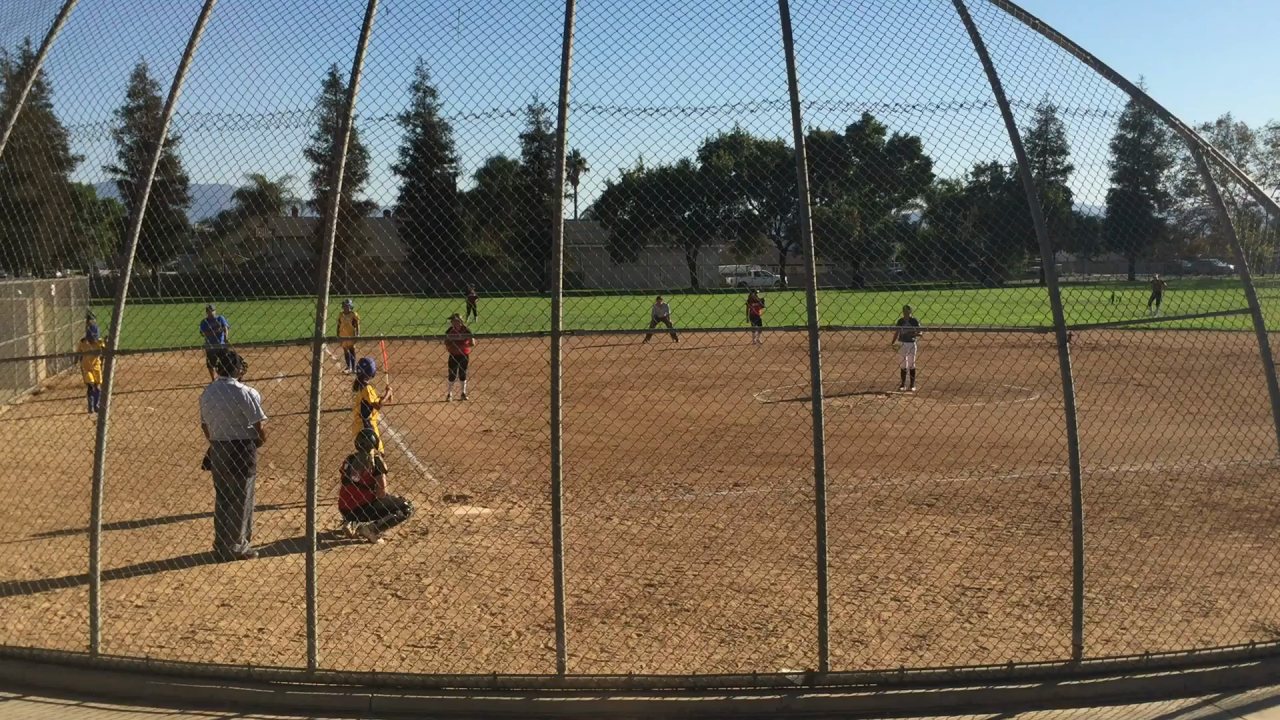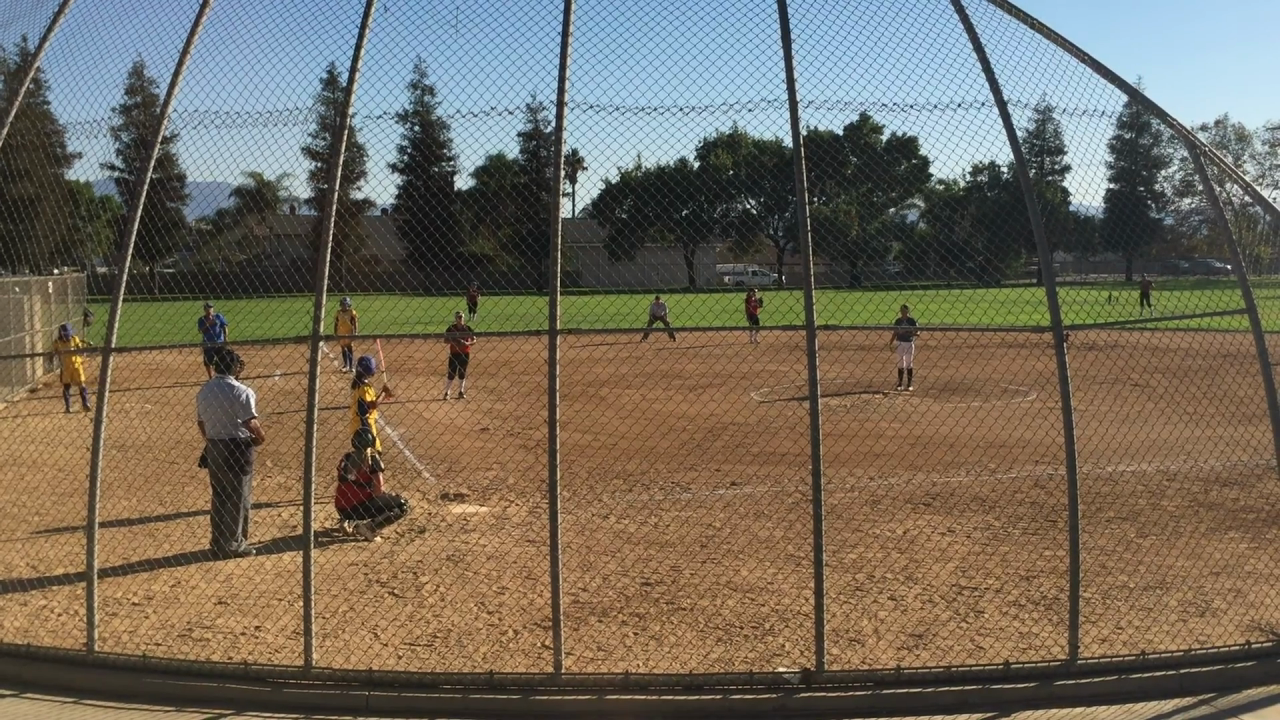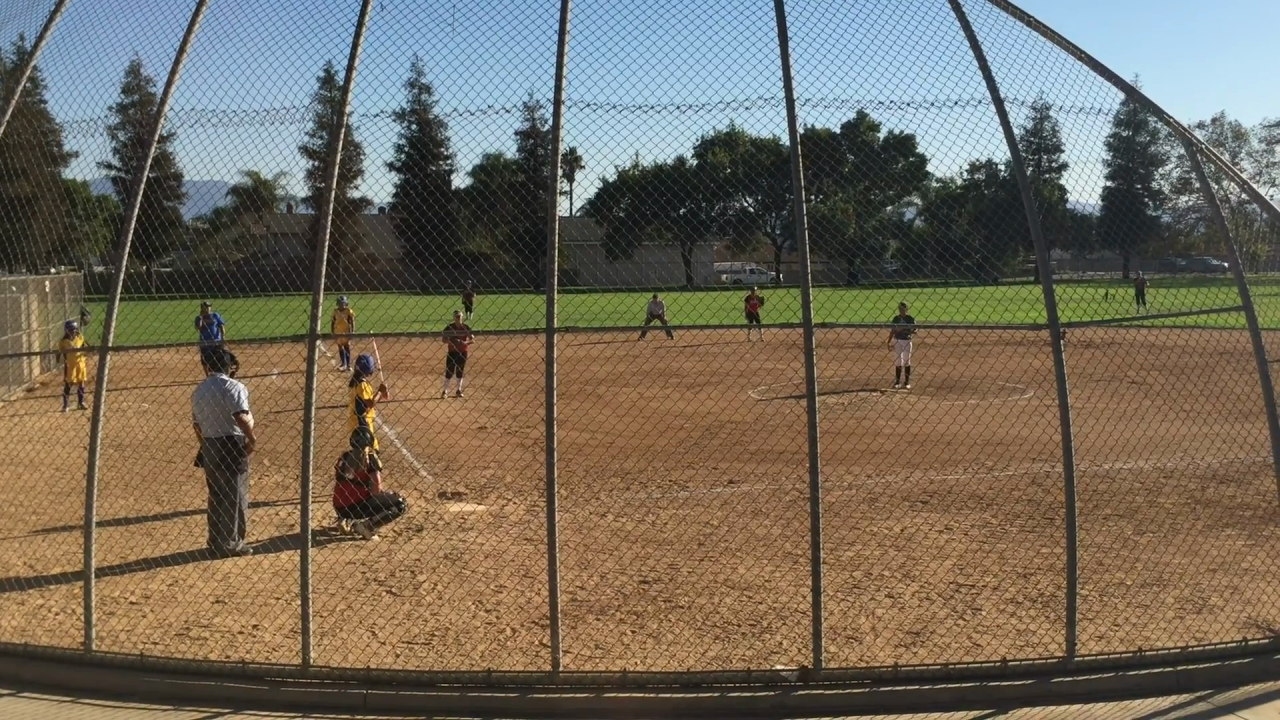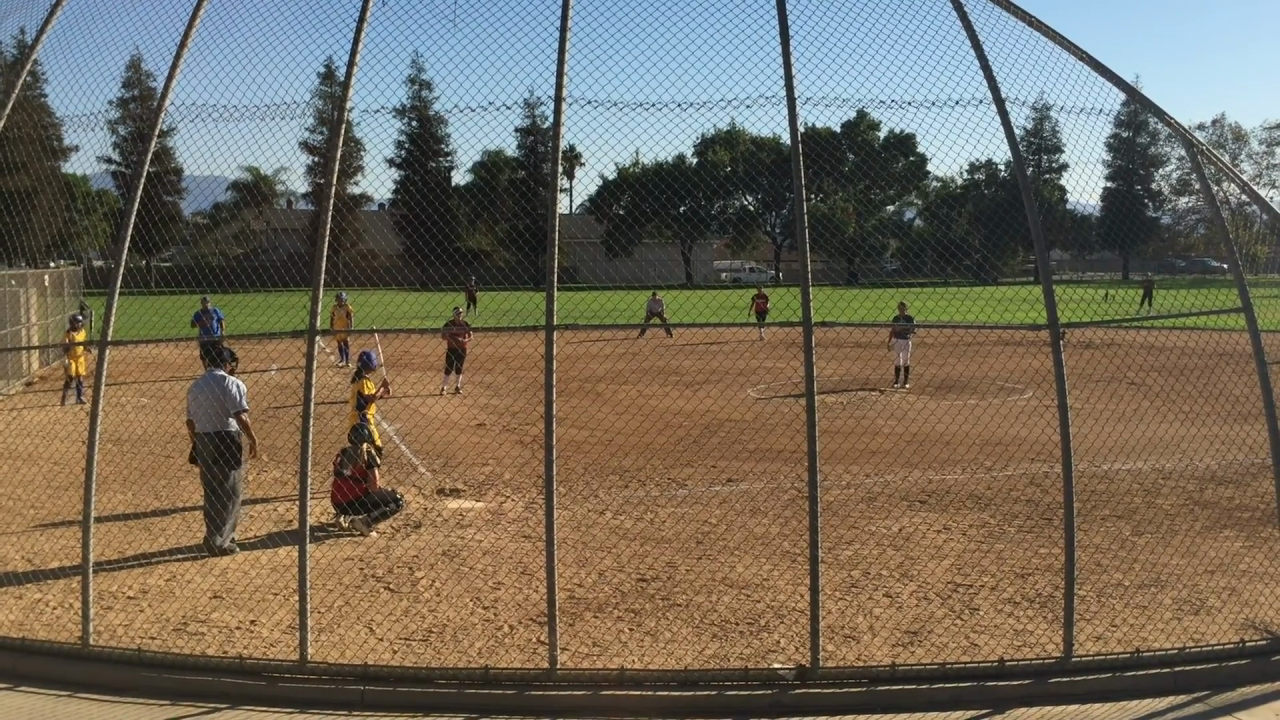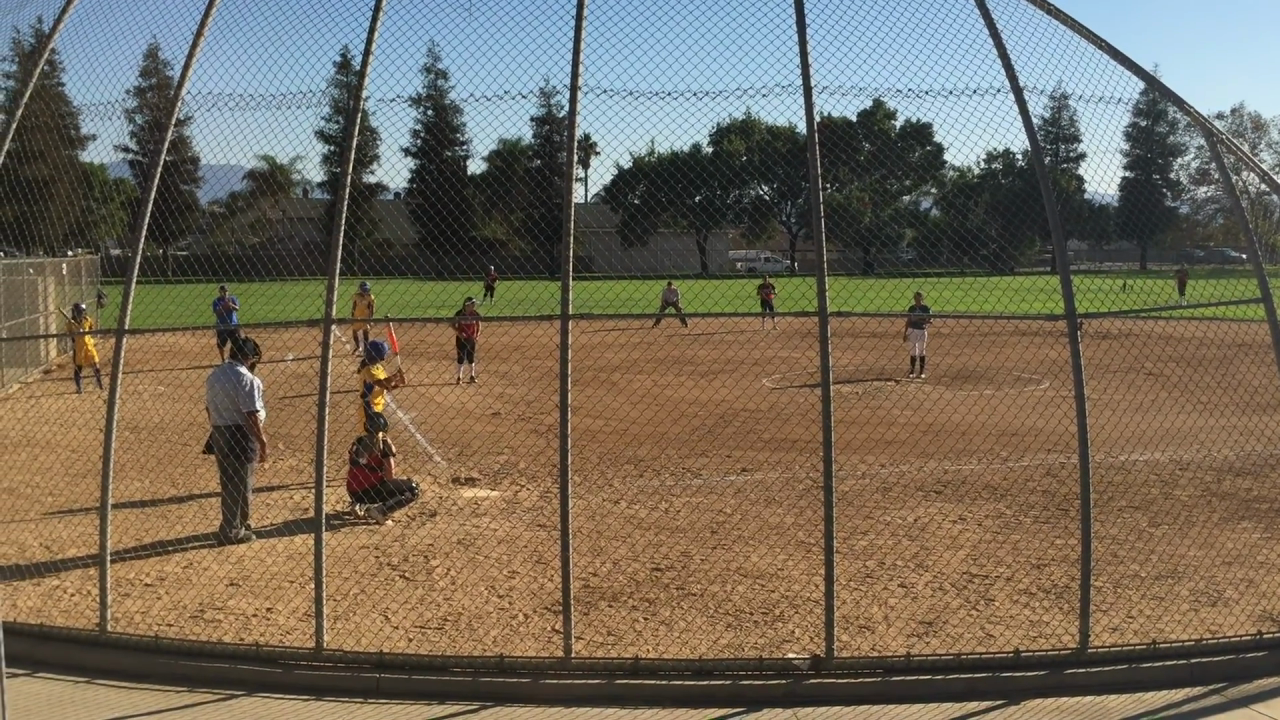
dt=1s
person 1, frame 1
left shoulder: (207, 393)
right shoulder: (245, 393)
left elbow: (205, 425)
right elbow: (259, 426)
right wrist: (260, 441)
left hip: (217, 450)
right hip: (241, 449)
left knee: (222, 498)
right knee: (241, 499)
left ankle: (221, 543)
right ankle: (235, 546)
person 1, frame 2
left shoulder: (204, 390)
right shoulder: (240, 391)
left elbow: (201, 422)
right elbow: (250, 422)
right wrist: (261, 437)
left hip: (213, 448)
right hip: (237, 448)
left knee: (219, 496)
right knee: (238, 497)
left ankle: (218, 541)
right ankle: (233, 544)
person 1, frame 3
left shoulder: (199, 391)
right shoulder: (233, 387)
left elbow: (197, 425)
right elbow: (241, 417)
right wrist: (252, 438)
left hip: (209, 447)
right hip: (232, 445)
left knee: (216, 495)
right knee: (234, 496)
left ankle: (215, 540)
right ankle: (230, 543)
person 1, frame 4
left shoulder: (196, 386)
right shoulder: (231, 383)
left elbow: (190, 421)
right elbow: (241, 416)
left wrist: (197, 445)
right wrist: (253, 440)
left hip: (203, 442)
right hip: (225, 441)
left knee: (211, 492)
right knee: (229, 494)
left ankle: (215, 536)
right ankle: (219, 541)
person 1, frame 5
left shoulder: (215, 374)
right shoulder: (247, 379)
left elbow: (210, 408)
right elbow: (252, 415)
right wrist: (263, 442)
left hip: (219, 434)
right hip: (240, 435)
left knee: (229, 483)
right knee: (240, 484)
left ankle: (231, 525)
right ankle: (234, 530)
